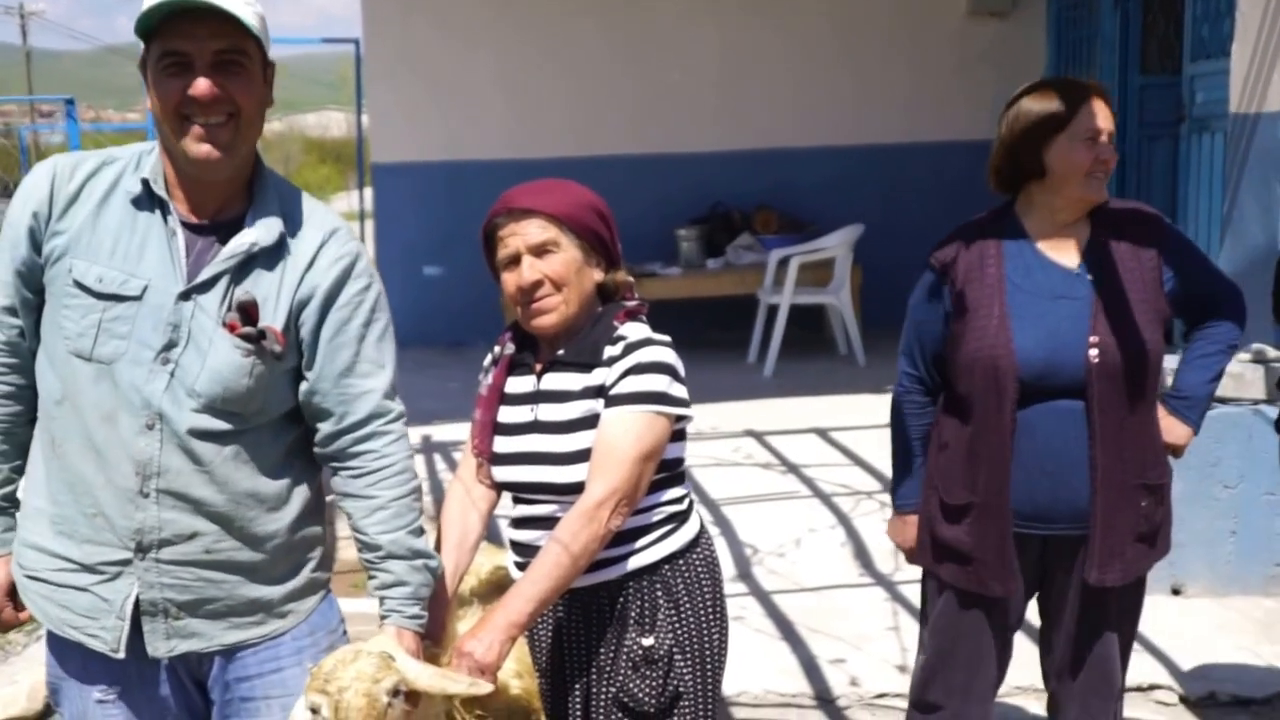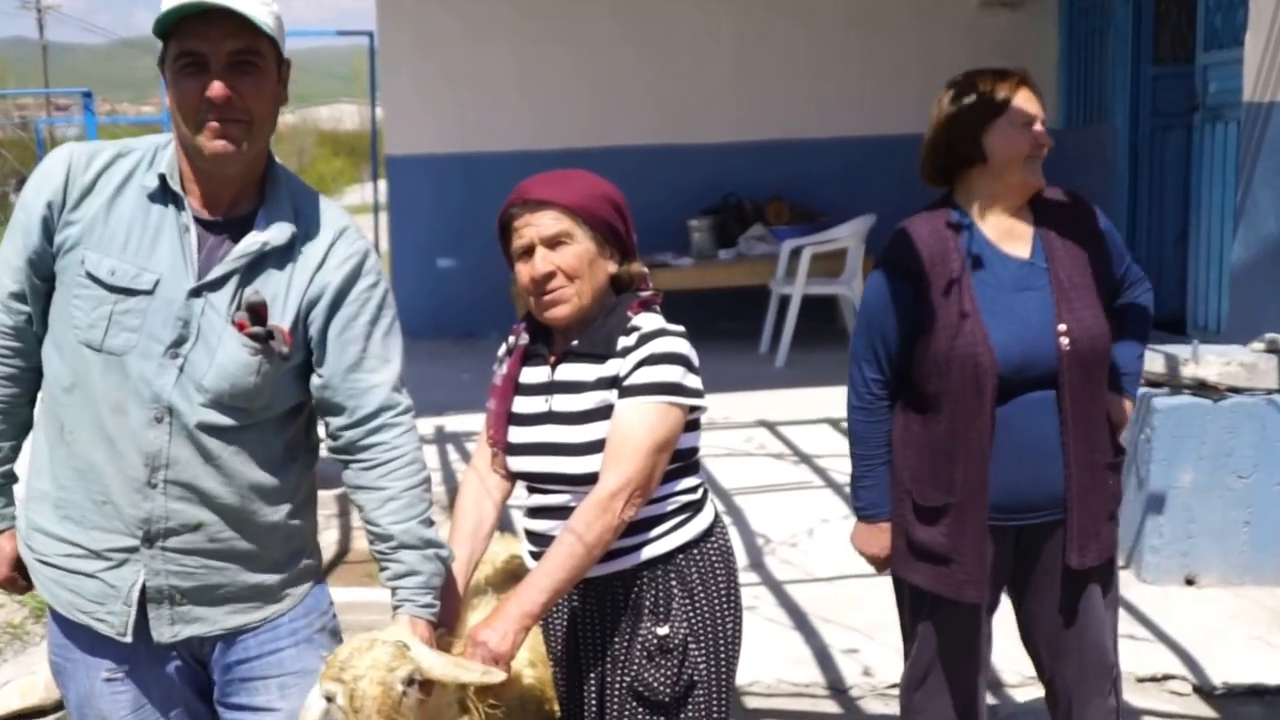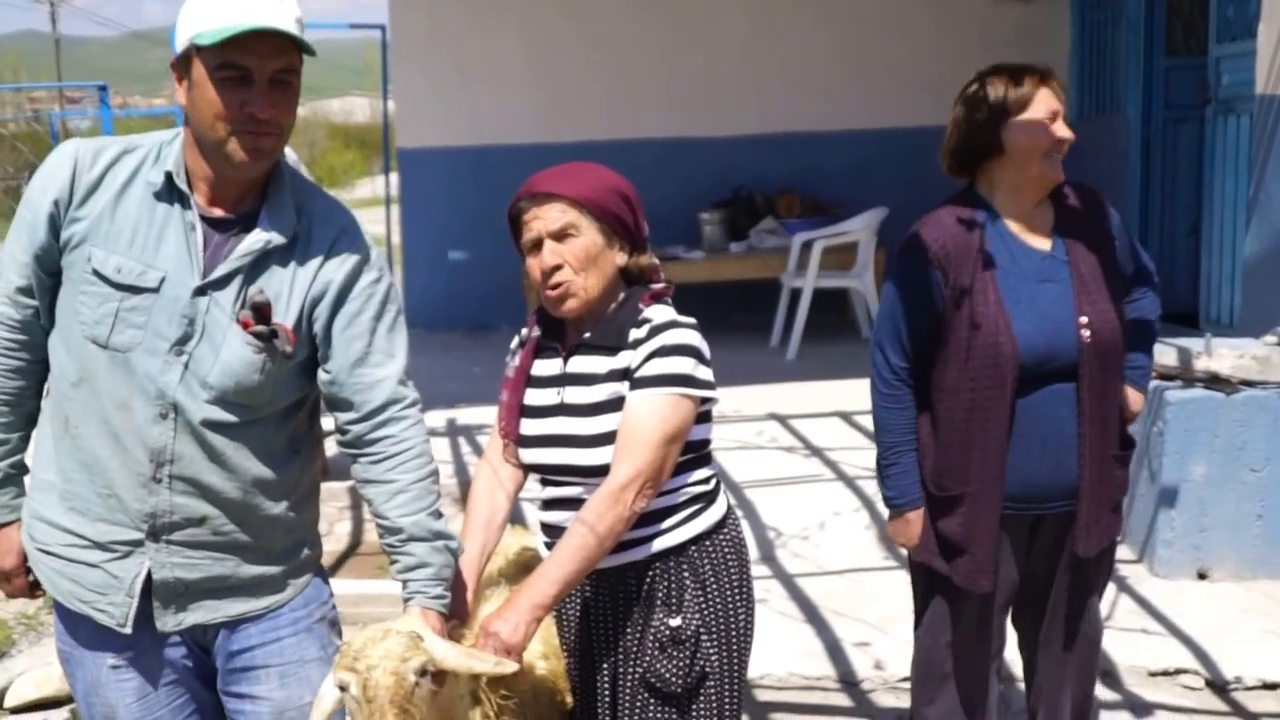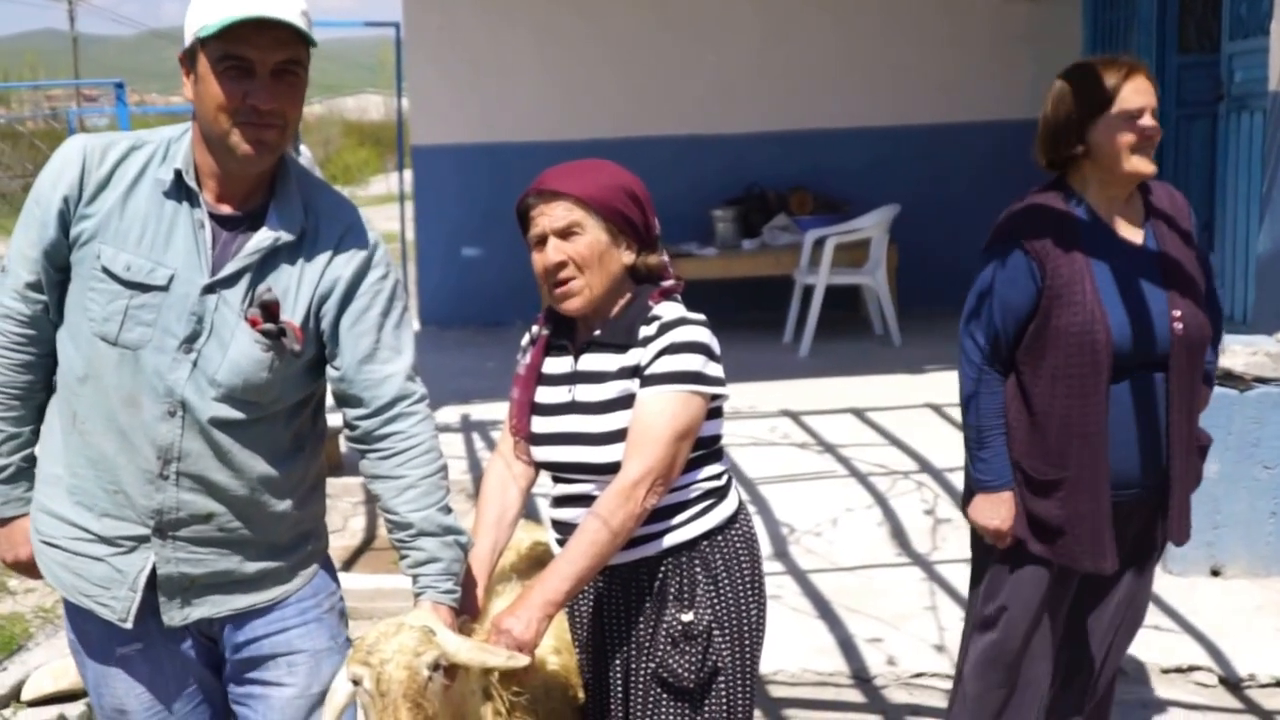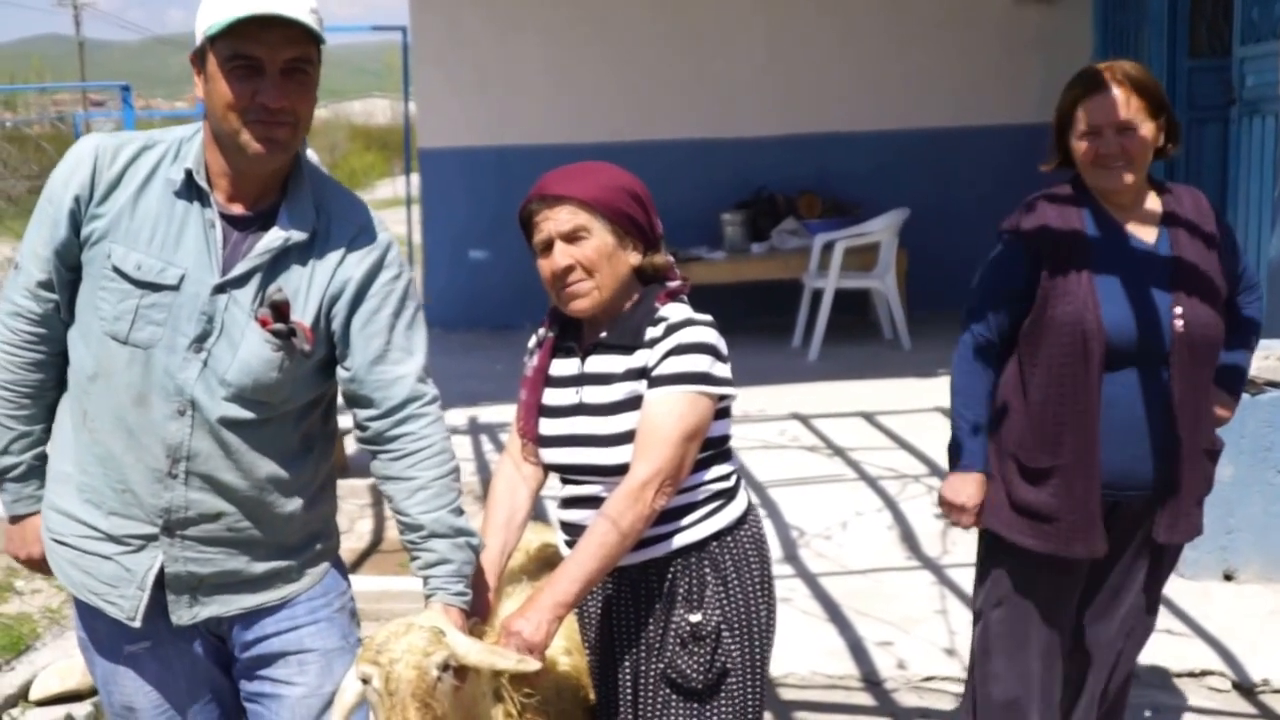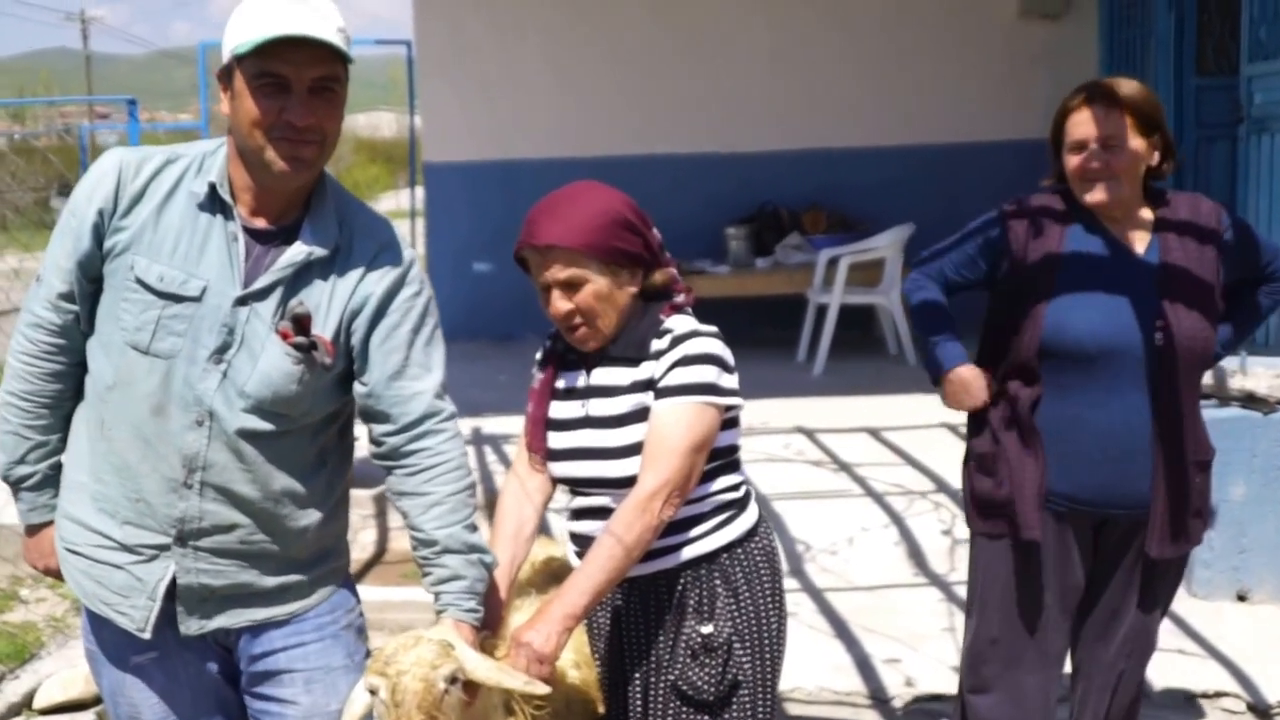
dt=0.5s
person 1, frame 1
left shoulder: (320, 252)
right shoulder: (58, 197)
left elbow: (366, 443)
left wrist: (404, 612)
left hip: (271, 618)
right hip: (92, 615)
person 1, frame 2
left shoulder: (329, 248)
right shoulder: (72, 186)
left elbow: (375, 433)
left wrist: (416, 600)
left hip: (267, 606)
right hip: (97, 599)
person 1, frame 3
left shoulder: (332, 245)
right shoulder: (79, 181)
left elbow: (382, 426)
left wrist: (427, 592)
left hip: (269, 593)
right hip: (99, 584)
person 1, frame 4
left shoulder: (340, 240)
right shoulder: (88, 176)
left elbow: (391, 419)
left wrist: (438, 587)
left hip: (279, 587)
right hip: (109, 577)
person 1, frame 5
left shoulder: (353, 245)
right shoulder: (101, 174)
left elbow: (403, 421)
left wrist: (449, 589)
left hip: (288, 585)
right hip: (120, 573)
person 1, frame 6
left shoulder: (374, 259)
right shoulder: (125, 188)
left elbow: (419, 438)
left wrist: (460, 604)
left hip: (297, 601)
right hip: (128, 584)
person 2, frame 1
left shoulder: (1143, 240)
right shoulder: (963, 260)
left elbow: (1223, 309)
right elbow: (918, 389)
left wrist: (1185, 406)
right wrist: (908, 502)
left hip: (1105, 526)
right hip: (980, 524)
person 2, frame 2
left shoulder: (1078, 225)
right shoulder: (918, 252)
left elbow: (1133, 294)
right elbow: (871, 389)
left wrist: (1121, 386)
right wrist: (873, 510)
left hip: (1070, 511)
right hip: (953, 518)
person 2, frame 3
left shoulder: (1093, 216)
right shoulder: (941, 244)
left elbow: (1142, 291)
right elbow: (894, 375)
left wrist: (1133, 378)
right wrist: (905, 496)
left hip: (1081, 497)
right hip: (974, 503)
left knee: (1067, 656)
person 2, frame 4
left shoulder: (1172, 212)
right shoulder: (1033, 235)
left elbow: (1205, 299)
right elbow: (981, 359)
left wrist: (1201, 380)
right wrist: (992, 481)
left hip: (1144, 492)
right hip: (1046, 490)
left knee: (1100, 650)
right knee: (1010, 658)
person 2, frame 5
left shoulder: (1197, 219)
right shoulder: (1038, 226)
left elbow: (1246, 299)
right elbow: (977, 341)
left wrist: (1227, 382)
right wrist: (964, 461)
left hip: (1156, 492)
right hip: (1047, 486)
left knee: (1113, 651)
right knee: (1017, 661)
person 2, frame 6
left shoulder: (1202, 228)
right shoulder: (1025, 229)
right elbow: (923, 282)
left wrist: (1212, 346)
right wrist: (950, 362)
left hip: (1153, 505)
right hip: (1038, 497)
person 3, frame 1
left shoulder: (640, 357)
right shoulder: (504, 360)
left elbow: (605, 506)
right elbow: (472, 485)
left wrist: (501, 625)
right wrist: (435, 605)
left hip: (647, 601)
right hip: (548, 604)
person 3, frame 2
left shoulder: (654, 347)
right shoulder: (519, 349)
left elbow: (618, 496)
right elbow: (486, 473)
left wrist: (514, 615)
left hip: (662, 590)
right hip: (564, 593)
person 3, frame 3
left shoulder: (666, 339)
right shoulder: (532, 342)
left elbow: (630, 489)
right elbow: (500, 464)
left wrist: (526, 606)
right wrist: (463, 582)
left hip: (675, 583)
right hip: (577, 585)
person 3, frame 4
left shoulder: (676, 336)
right shoulder: (542, 339)
left elbow: (640, 485)
right elbow: (511, 461)
left wrist: (538, 602)
right wrist: (474, 578)
left hip: (686, 578)
right hip: (590, 580)
person 3, frame 5
left shoulder: (683, 337)
right shoulder: (548, 342)
left elbow: (649, 486)
right elbow: (519, 464)
left wrist: (548, 604)
right wrist: (483, 580)
left hip: (696, 577)
right hip: (599, 581)
person 3, frame 6
left shoulder: (689, 348)
right shoulder: (556, 356)
left elbow: (657, 497)
right elbow: (527, 476)
left wrist: (557, 616)
right wrist: (492, 591)
left hip: (707, 589)
right hip: (609, 591)
